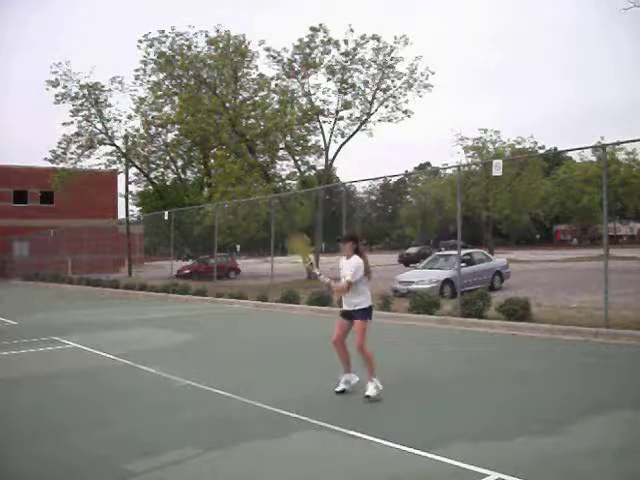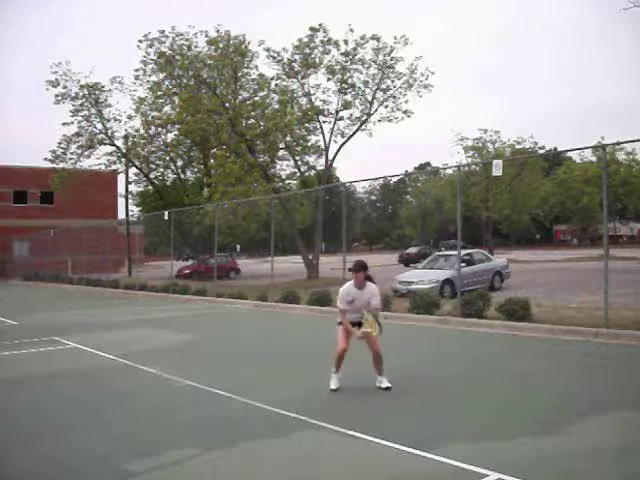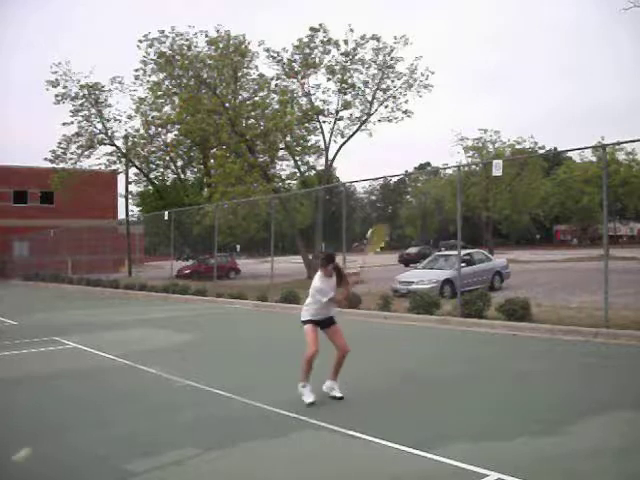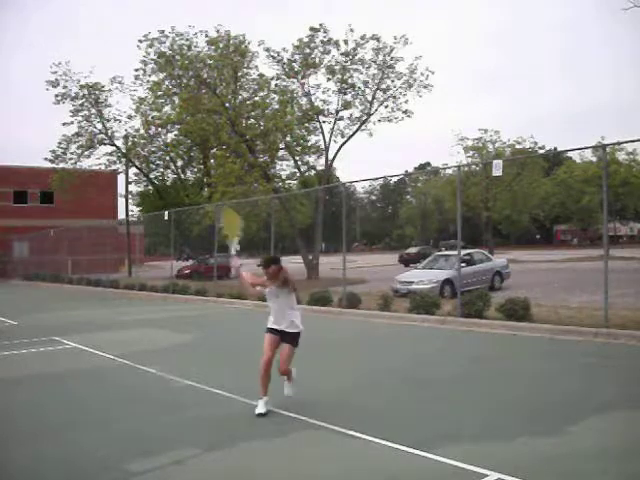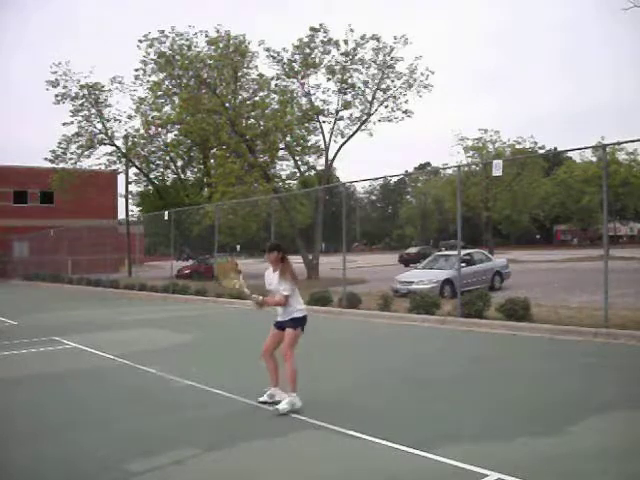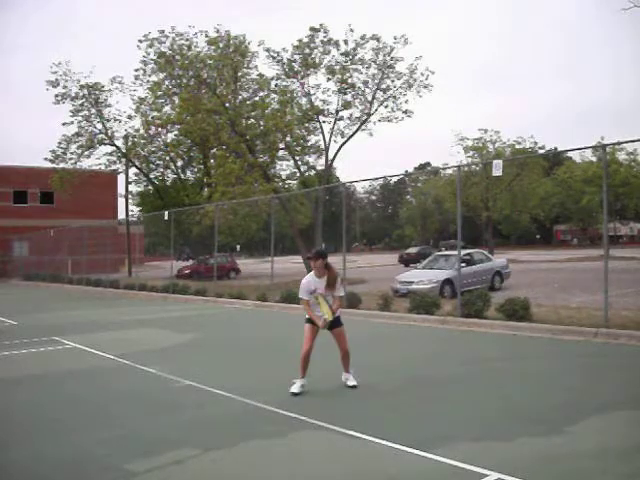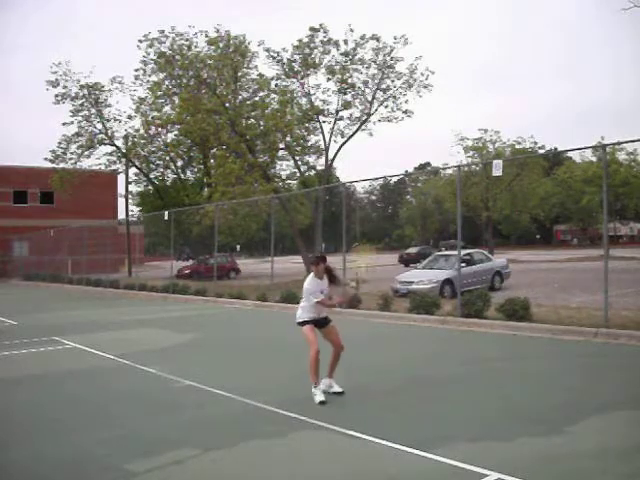
dt=0.5s
person 1, frame 1
left shoulder: (357, 263)
right shoulder: (343, 262)
left elbow: (344, 288)
right elbow: (341, 285)
left wrist: (331, 284)
right wrist: (333, 283)
left hip: (362, 308)
right hip: (348, 307)
left knee: (360, 345)
right knee: (337, 340)
left ankle: (373, 381)
right ankle: (349, 376)
person 1, frame 2
left shoulder: (373, 289)
right shoulder: (345, 290)
left elbow: (376, 312)
right elbow: (343, 314)
right wrist: (354, 332)
right hip: (347, 321)
left knee: (376, 350)
right knee: (342, 349)
left ankle: (380, 378)
right ankle: (336, 374)
person 1, frame 3
left shoulder: (334, 275)
right shoulder: (319, 285)
right elbow: (336, 302)
right wrist: (348, 289)
left hip: (326, 316)
right hip: (310, 316)
left knee: (343, 350)
right knee: (312, 351)
left ankle: (331, 384)
right ankle: (304, 386)
person 1, frame 4
left shoulder: (281, 282)
right shoulder: (267, 281)
left elbow: (251, 282)
right elbow: (253, 290)
left wrist: (239, 270)
left hip: (291, 328)
right hip: (275, 325)
left knee: (282, 370)
right knee: (266, 361)
left ankle: (289, 378)
right ankle: (263, 400)
person 1, frame 5
left shoulder: (286, 274)
right shoulder: (268, 273)
left elbow: (283, 301)
left wrist: (263, 301)
right wrist: (263, 300)
left hip: (296, 316)
right hip: (282, 318)
left knee: (287, 353)
right knee: (267, 351)
left ankle: (292, 397)
right ankle: (275, 391)
person 1, frame 6
left shoulder: (334, 279)
right shoulder: (306, 281)
left elbow: (338, 302)
right elbow: (306, 305)
left wrist: (328, 317)
right wrist: (317, 321)
left hip: (333, 317)
right hip: (313, 317)
left knee: (344, 349)
right knee: (306, 350)
left ankle: (347, 375)
right ankle: (300, 381)
person 1, frame 7
left shoulder: (326, 275)
right shoulder: (310, 285)
left elbow: (328, 297)
right elbow: (326, 304)
left hip: (321, 316)
right hip: (306, 318)
left knee: (339, 346)
right knee: (315, 349)
left ankle: (328, 381)
right ankle: (316, 388)
